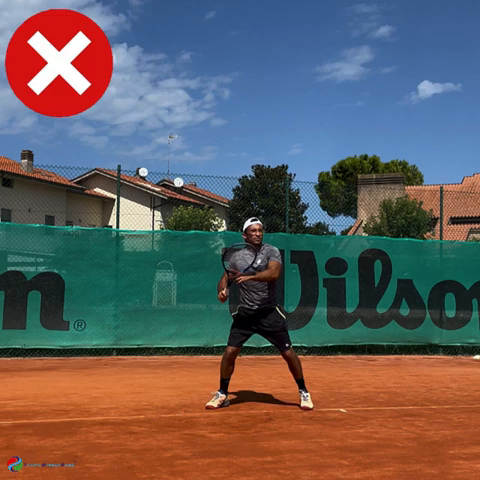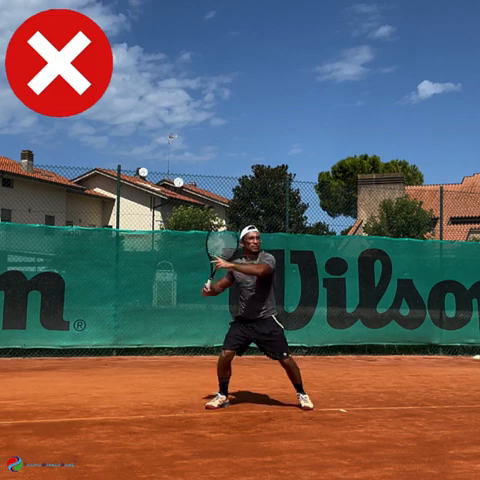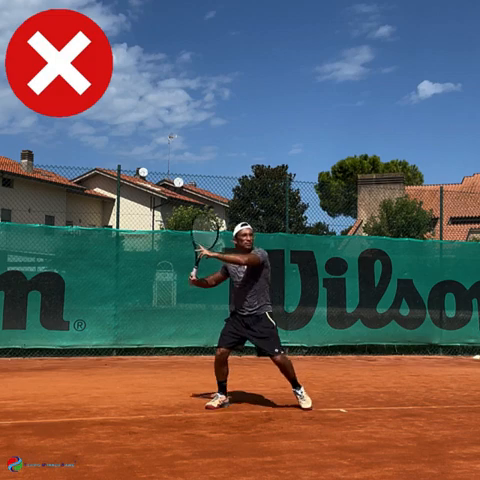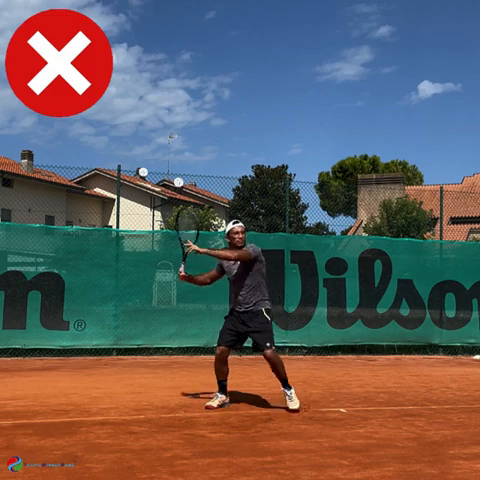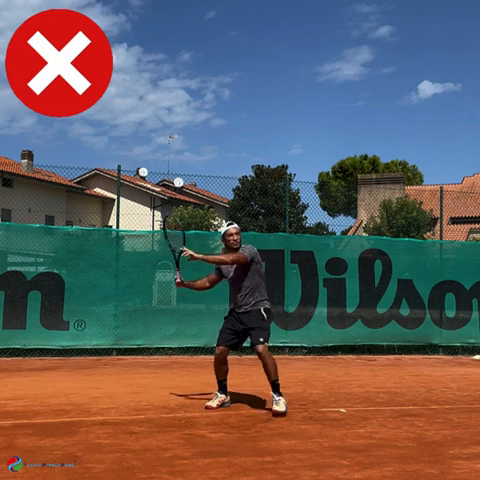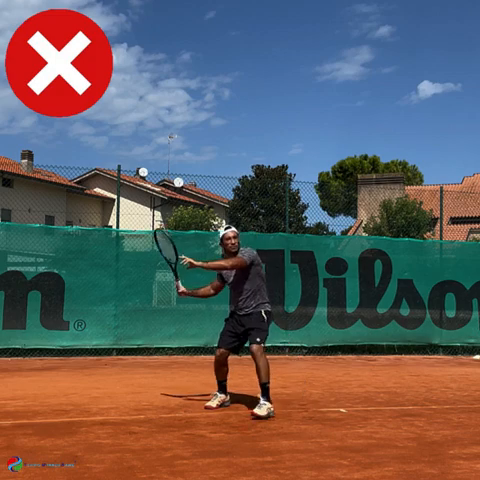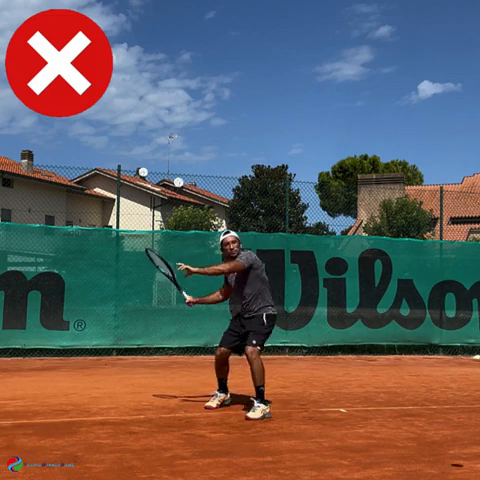
dt=0.1s
person 1, frame 1
left shoulder: (272, 252)
right shoulder: (237, 257)
left elbow: (274, 274)
right elbow: (224, 279)
left wrist: (250, 277)
right wrist: (222, 290)
left hip: (269, 313)
right hip: (245, 314)
left knee: (288, 353)
right knee: (230, 352)
left ankle: (303, 392)
right ankle: (222, 394)
person 1, frame 2
left shoulder: (268, 259)
right shoulder: (236, 265)
left elbow: (258, 271)
right elbow: (220, 286)
left wrist: (230, 265)
right wrist: (209, 290)
left hip: (266, 319)
right hip: (242, 320)
left knee: (286, 360)
right knee: (225, 356)
left ankle: (301, 394)
right ankle: (222, 395)
person 1, frame 3
left shoulder: (260, 254)
right shoulder: (229, 263)
left elbow: (244, 260)
right elbow: (214, 280)
left wrist: (213, 255)
right wrist: (197, 281)
left hip: (261, 317)
right hip: (237, 317)
left knee: (279, 358)
right knee: (221, 354)
left ankle: (298, 390)
right ankle: (222, 394)
person 1, frame 4
left shoulder: (253, 250)
right shoulder: (224, 260)
left elbow: (234, 256)
right elbow: (208, 279)
left wrist: (202, 250)
right wrist: (187, 277)
left hip: (258, 312)
right hip: (235, 314)
left knee: (269, 353)
right knee: (220, 353)
left ankle: (288, 390)
right ankle: (222, 394)
person 1, frame 5
left shoulder: (250, 251)
right shoulder: (223, 262)
left elbow: (230, 258)
right elbow: (209, 281)
left wrist: (198, 256)
right wrist: (186, 284)
left hip: (258, 311)
right hip: (237, 313)
left knee: (262, 349)
right knee: (220, 353)
left ankle: (277, 396)
right ankle: (222, 394)
person 1, frame 6
left shoulder: (249, 254)
right shoulder: (223, 266)
left elbow: (229, 264)
right elbow: (213, 289)
left wrist: (198, 264)
right wrist: (188, 292)
left hip: (258, 312)
right hip: (237, 315)
left knee: (256, 349)
right knee: (220, 355)
left ankle: (266, 402)
right ankle: (222, 394)
person 1, frame 7
left shoulder: (248, 257)
right shoulder: (230, 271)
left elbow: (223, 268)
right elbow: (223, 294)
left wrist: (196, 270)
right wrist: (196, 300)
left hip: (264, 315)
right hip: (244, 316)
left knee: (251, 352)
right knee: (221, 353)
left ankle: (261, 404)
right ankle: (222, 394)
